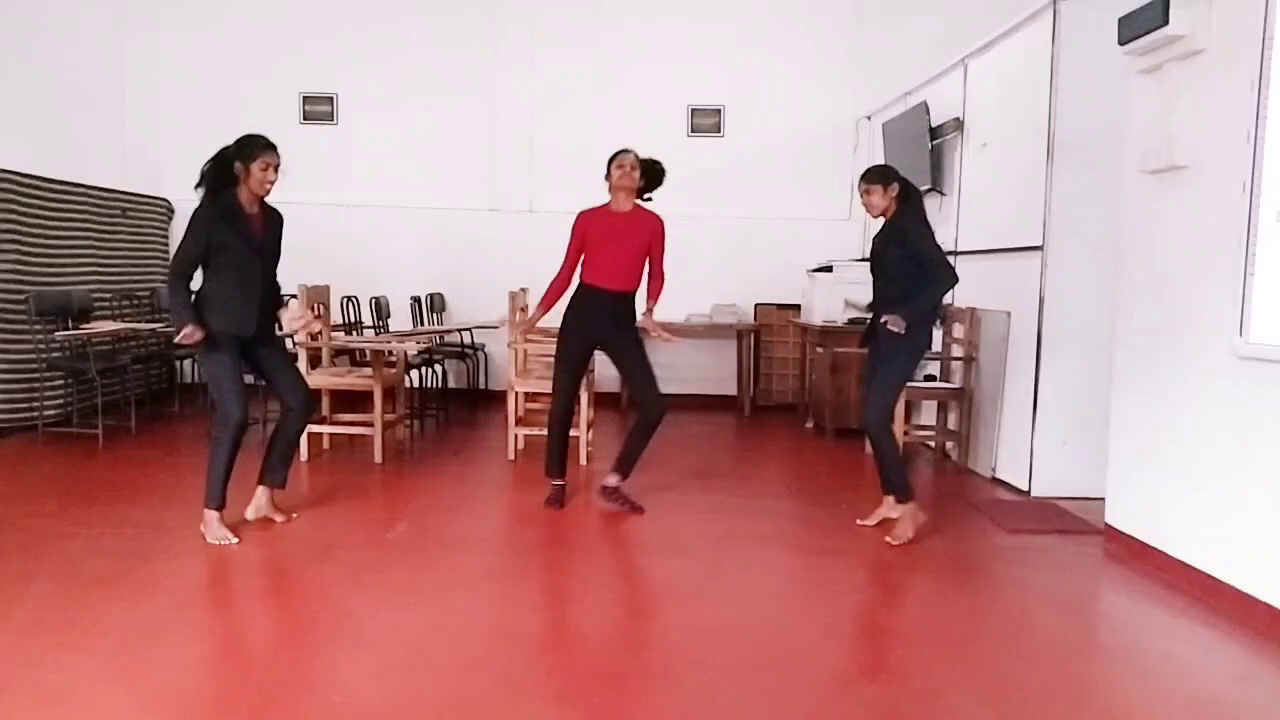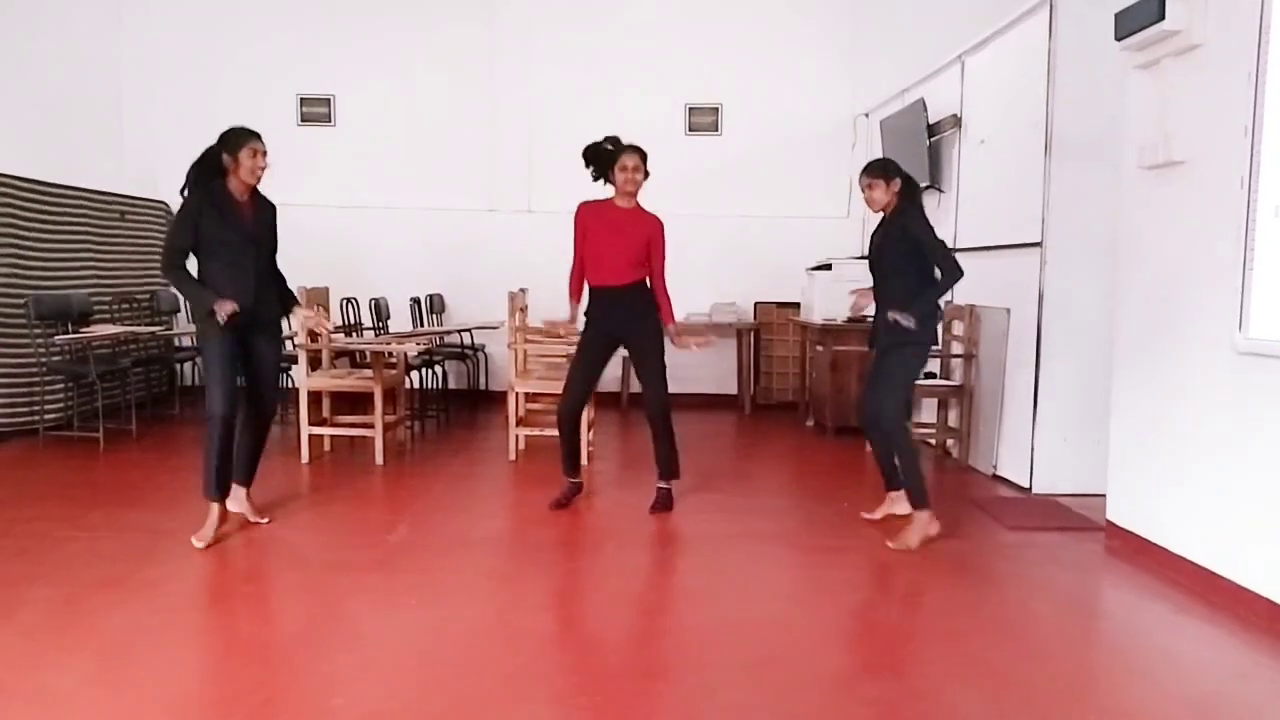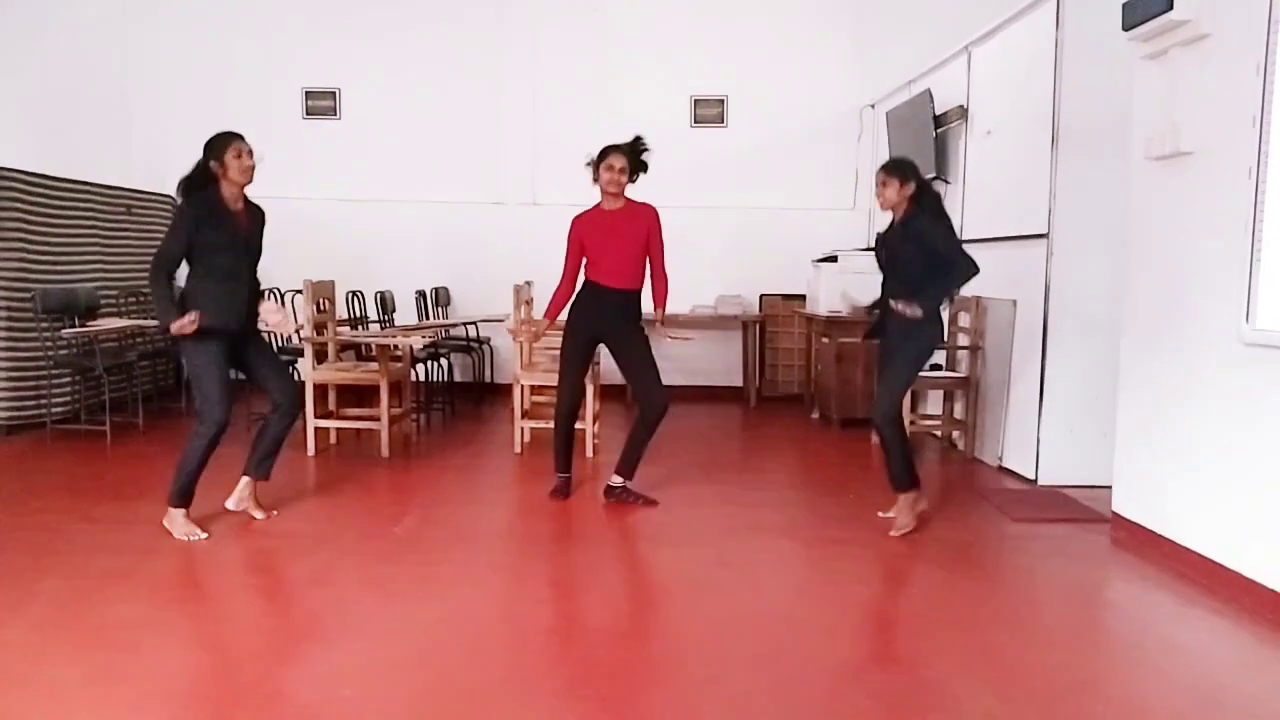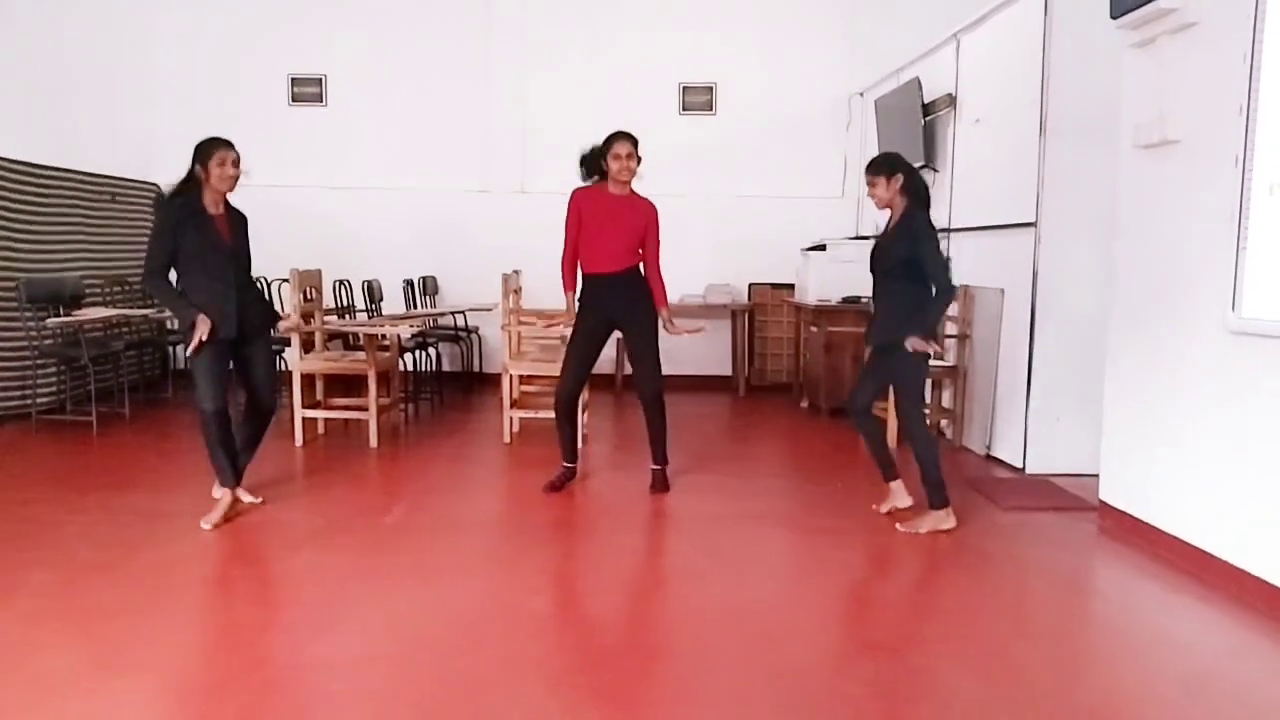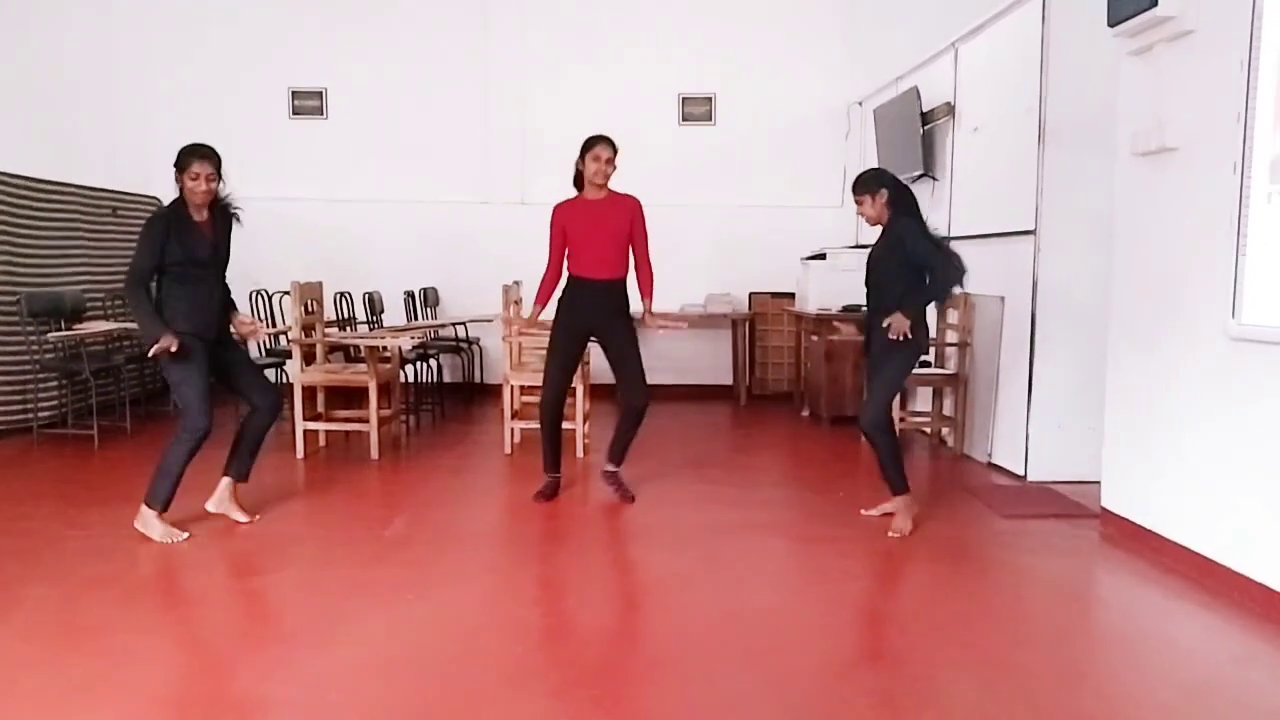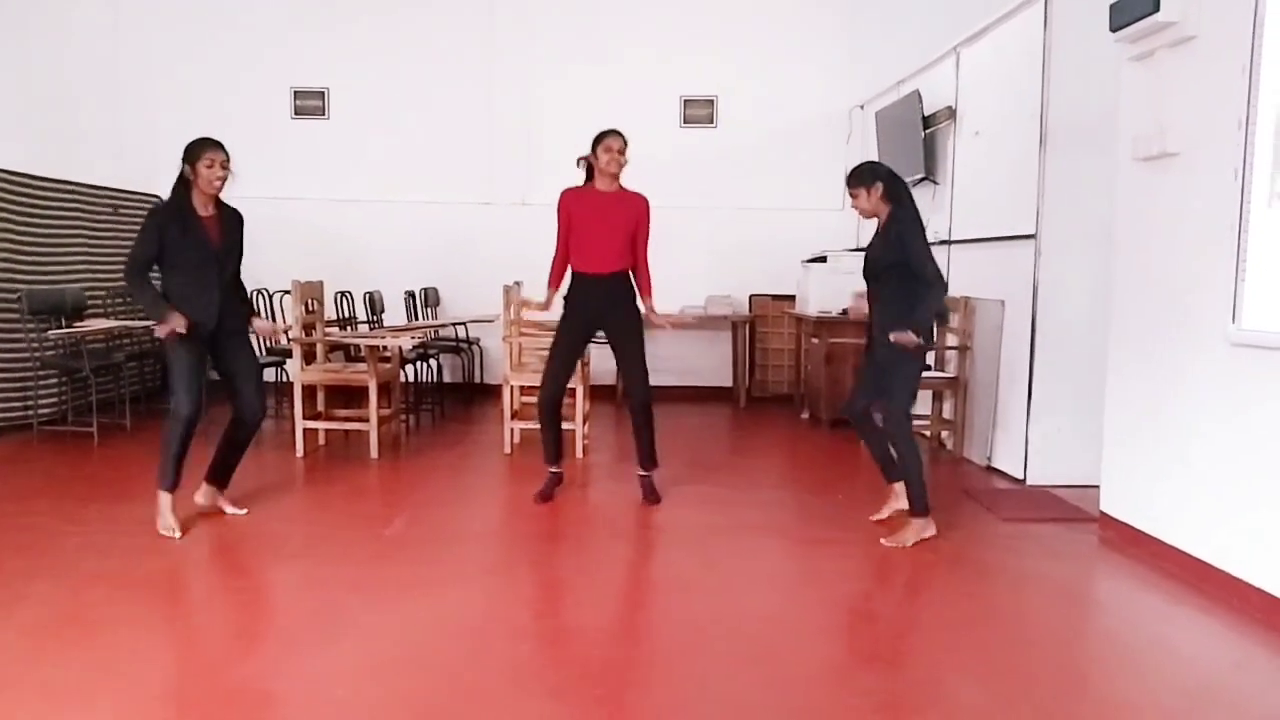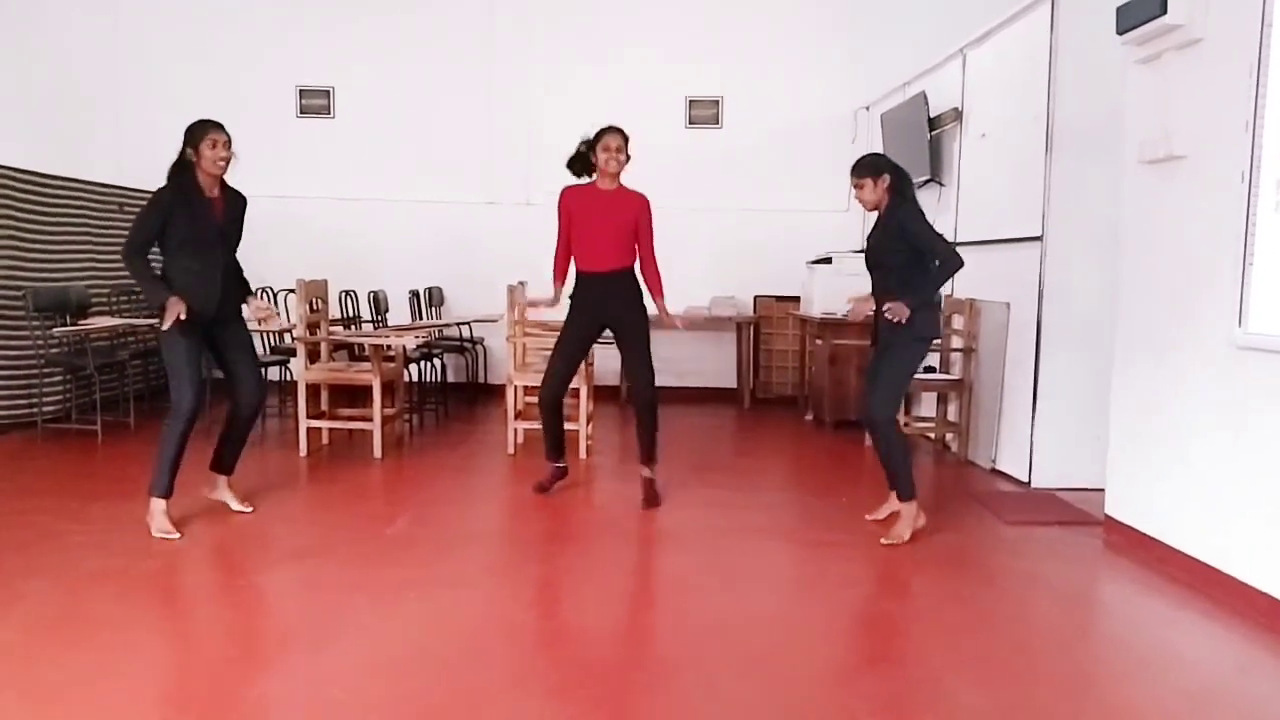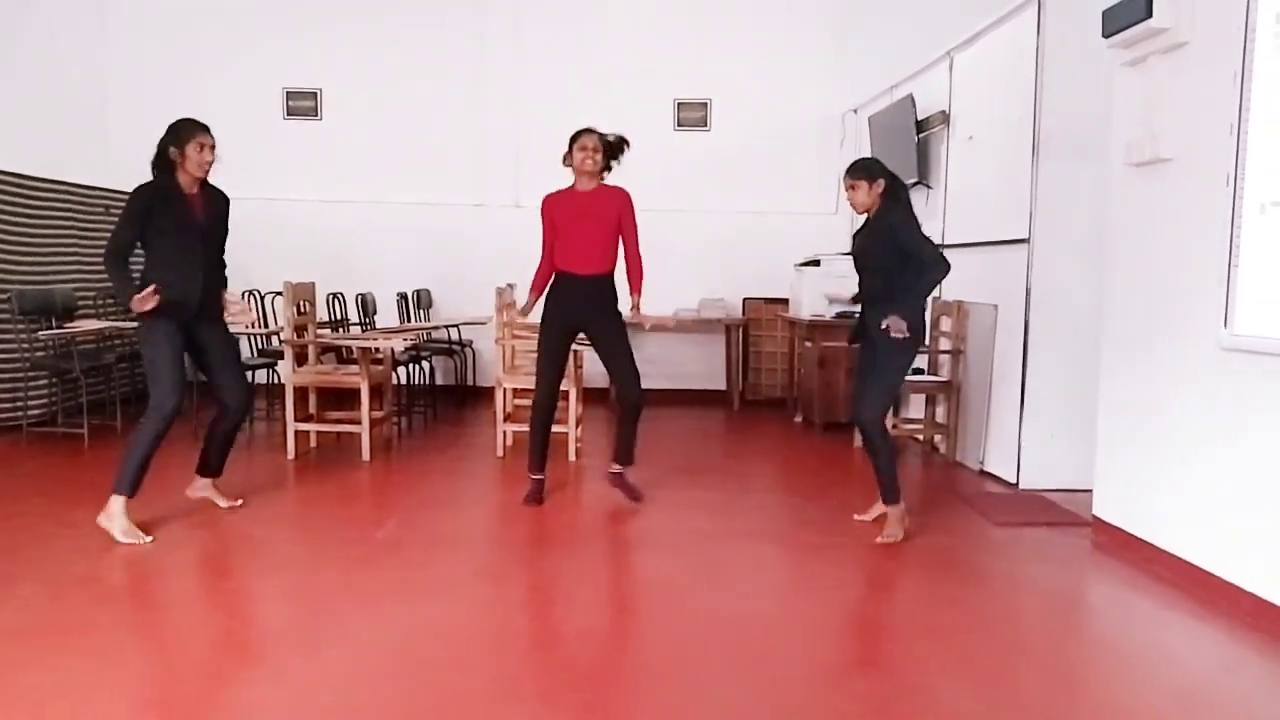
dt=0.4s
person 1, frame 1
left shoulder: (273, 218)
right shoulder: (213, 211)
right elbow: (179, 273)
left wrist: (284, 312)
right wrist: (187, 321)
left hip: (260, 330)
right hip: (219, 330)
left knee: (300, 402)
right knee: (233, 414)
left ankle: (265, 497)
right ankle: (211, 514)
person 1, frame 2
left shoulder: (265, 209)
right shoulder: (200, 202)
right elbow: (172, 264)
left wrist: (294, 309)
right wrist: (209, 301)
left hip: (264, 320)
right hip: (219, 320)
left knee: (262, 408)
right knee: (220, 407)
left ankle: (239, 492)
right ankle: (215, 509)
person 1, frame 3
left shoulder: (255, 214)
right shoulder: (196, 209)
right elbow: (161, 269)
left wrist: (261, 305)
right wrist: (171, 316)
left hip: (242, 327)
right hip: (202, 329)
left knee: (288, 397)
right knee: (215, 414)
left ankle: (244, 490)
right ankle: (176, 509)
person 1, frame 4
left shoulder: (238, 219)
right shoulder: (175, 214)
right elbow: (154, 276)
left wrist: (274, 316)
right wrist: (191, 316)
left hip: (249, 325)
right hip: (208, 328)
left knee: (264, 401)
right knee: (212, 403)
left ankle: (229, 480)
right ankle: (223, 494)
person 1, frame 5
left shoulder: (223, 220)
right shoulder: (163, 223)
right elbow: (136, 284)
left wrist: (233, 314)
right wrist: (157, 330)
left hip: (216, 332)
right hip: (181, 336)
left knee: (266, 400)
right knee: (197, 423)
left ankle: (225, 491)
right ankle: (150, 513)
person 1, frame 6
left shoulder: (233, 219)
right shoulder: (165, 216)
right elbow: (135, 272)
left wrist: (251, 316)
right wrist: (165, 311)
left hip: (228, 326)
right hip: (185, 327)
left knee: (251, 406)
right knee: (186, 409)
left ankle: (211, 488)
right ankle: (165, 499)
person 1, frame 7
left shoulder: (236, 202)
right shoulder: (170, 197)
right elbow: (133, 253)
left wrist: (247, 297)
right wrist: (164, 296)
left hip: (225, 313)
right hip: (182, 314)
left knee: (251, 395)
right knee: (186, 403)
left ankle: (221, 482)
right ankle: (158, 504)
person 1, frame 8
left shoulder: (218, 202)
right shoulder: (150, 197)
right elbow: (116, 254)
left wrist: (224, 295)
right wrist: (132, 295)
left hip: (205, 315)
right hip: (161, 314)
left knee: (237, 399)
right knee: (166, 403)
left ankle: (205, 481)
right ankle: (116, 507)
person 2, frame 1
left shoulder: (909, 226)
right shoulder: (888, 232)
left elbow: (946, 274)
left wrist: (909, 316)
right wrist: (870, 310)
left hip: (905, 336)
right hip: (886, 333)
left knee: (875, 417)
right knee: (876, 418)
left ankle: (909, 506)
right ankle: (892, 500)
person 2, frame 2
left shoulder: (910, 222)
right shoulder: (885, 227)
left elbow: (951, 270)
left wrist: (915, 313)
right wrist: (875, 293)
left hip: (909, 335)
right hip: (890, 334)
left knee: (892, 420)
right knee: (870, 412)
left ankle: (923, 515)
right ankle: (897, 495)
person 2, frame 3
left shoulder: (924, 224)
right shoulder: (892, 231)
left elbow: (964, 267)
left wrist: (922, 304)
right wrist: (874, 308)
left hip: (916, 331)
right hip: (894, 330)
left knee: (882, 411)
right knee: (889, 415)
left ankle: (908, 495)
right ankle: (909, 494)
person 2, frame 4
left shoulder: (917, 226)
right shoulder: (893, 225)
left elbow: (944, 287)
left wrist: (924, 334)
right wrist: (884, 312)
left hip: (910, 340)
right hip: (889, 336)
left knee: (911, 420)
right knee: (858, 404)
left ankle: (940, 510)
right ankle: (897, 488)
person 2, frame 5
left shoulder: (905, 232)
right shoulder: (888, 237)
left elbow: (951, 272)
left wrist: (909, 314)
right wrist: (865, 330)
left hip: (901, 340)
right hip: (884, 340)
left knee: (871, 418)
right knee: (878, 418)
left ankle: (904, 500)
right ankle: (898, 496)
person 2, frame 6
left shoulder: (904, 227)
right shoulder: (885, 230)
left elbow: (934, 284)
left wrist: (913, 328)
right wrist: (873, 302)
left hip: (904, 341)
right hip: (885, 338)
left knee: (895, 422)
right knee: (857, 410)
left ankle: (922, 519)
right ankle: (899, 489)
person 2, frame 7
left shoulder: (906, 215)
right shoulder: (881, 222)
left elbow: (950, 260)
left wrist: (911, 303)
right wrist: (872, 300)
left hip: (910, 328)
right hip: (890, 328)
left knee: (882, 411)
right knee: (874, 413)
left ankle: (909, 507)
right ankle: (900, 496)
person 2, frame 8
left shoulder: (896, 220)
right shoulder: (867, 230)
left elbow: (938, 264)
left wrist: (904, 312)
right wrist: (853, 299)
left hip: (897, 334)
right hip: (874, 331)
left knee: (870, 414)
right knee: (864, 416)
left ankle: (895, 510)
right ankle: (889, 502)
person 3, frame 1
left shoulder: (652, 223)
right shoulder: (587, 219)
left elbow: (656, 273)
right elbow: (566, 272)
left wrist: (649, 312)
right wrist: (539, 313)
left hip: (622, 318)
right hip: (583, 312)
left knee: (653, 408)
right knee: (562, 405)
left ankle: (614, 482)
right ankle: (556, 482)
person 3, frame 2
left shoulder: (651, 224)
right shoulder: (586, 212)
left elbow: (657, 279)
right elbow: (577, 268)
left wrist: (671, 328)
right wrist: (573, 312)
left hip: (639, 312)
right hip: (599, 314)
left knee: (656, 404)
right knee: (569, 407)
left ankle: (664, 484)
right ankle: (573, 480)
person 3, frame 3
left shoulder: (647, 215)
right shoulder: (582, 222)
left elbow: (656, 271)
right elbow: (567, 274)
left wrist: (659, 316)
right wrist: (547, 318)
left hip: (626, 314)
right hip: (587, 310)
left knee: (655, 400)
right knee: (569, 401)
left ankle: (619, 481)
right ankle: (562, 474)
person 3, frame 4
left shoulder: (646, 209)
right shoulder: (581, 199)
left elbow: (652, 264)
right elbow: (571, 255)
left wrist: (663, 312)
right wrist: (570, 303)
left hip: (634, 297)
right hip: (594, 298)
left knee: (650, 387)
right knee: (567, 390)
left ankle: (659, 468)
right ankle: (568, 465)
person 3, frame 5
left shoulder: (630, 206)
right shoulder: (563, 211)
left elbow: (642, 260)
right elbow: (555, 263)
left wrist: (648, 308)
right wrist: (538, 307)
left hip: (614, 305)
right hip: (574, 303)
left knee: (636, 398)
right knee: (552, 397)
left ankle: (612, 467)
right ankle: (553, 475)
person 3, frame 6
left shoulder: (637, 203)
right shoulder: (570, 199)
left elbow: (640, 260)
right elbow: (562, 254)
left wrist: (649, 305)
right wrist: (550, 295)
left hip: (620, 298)
right hip: (581, 296)
left knee: (638, 391)
right knee: (551, 390)
left ankle: (646, 473)
right ankle: (554, 470)
person 3, frame 7
left shoulder: (637, 204)
right shoulder: (571, 196)
left elbow: (647, 260)
right elbow: (562, 251)
left wrist: (661, 306)
right wrist: (556, 291)
left hip: (624, 297)
right hip: (585, 297)
left knee: (643, 392)
right knee: (551, 390)
left ankle: (647, 473)
right ankle: (557, 463)
person 3, frame 8
left shoulder: (619, 198)
right shoulder: (553, 203)
left elbow: (633, 255)
right elbow: (548, 259)
left wrist: (637, 301)
right wrist: (530, 300)
left hip: (603, 299)
right hip: (563, 299)
left knee: (631, 392)
right knee: (545, 396)
left ankle: (618, 468)
right ankle: (537, 477)
